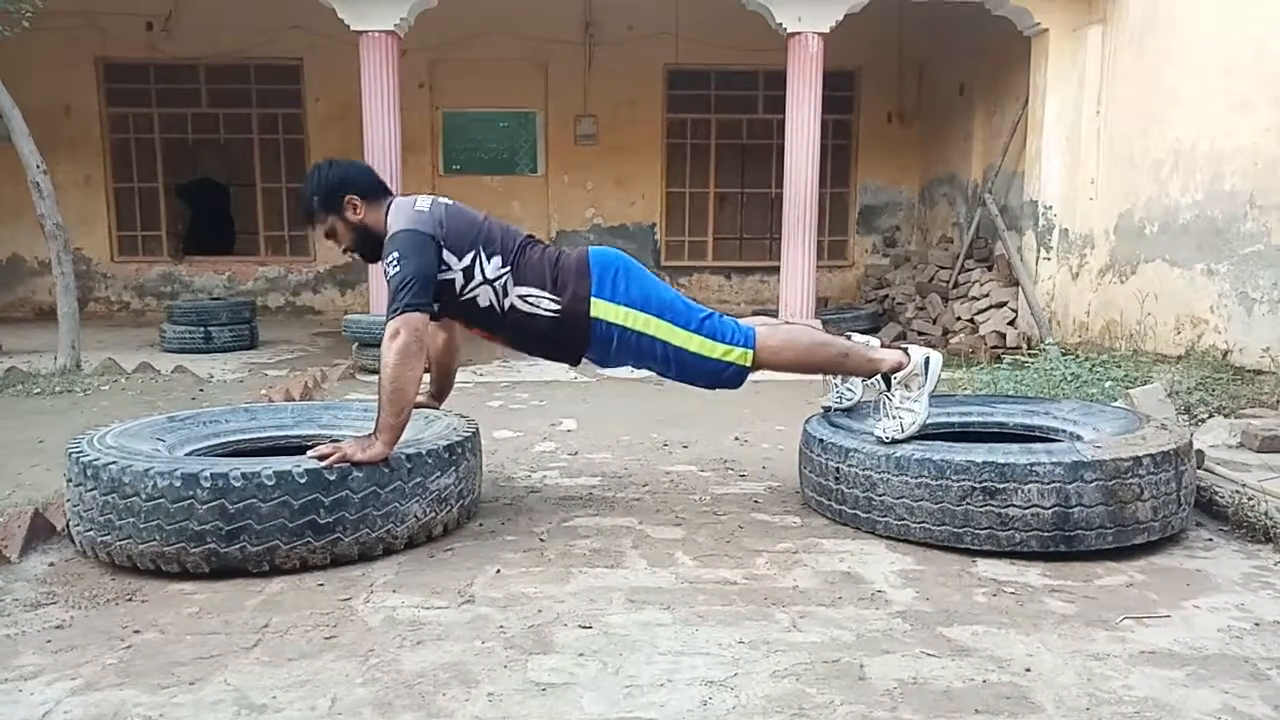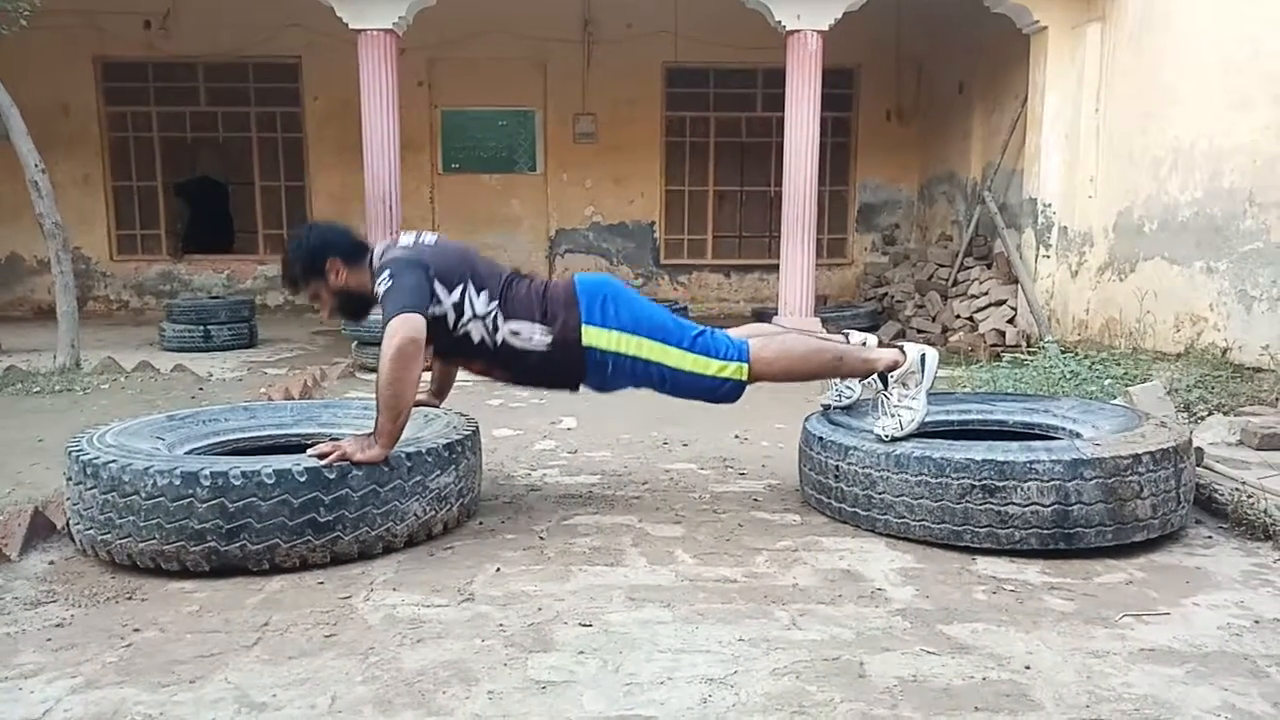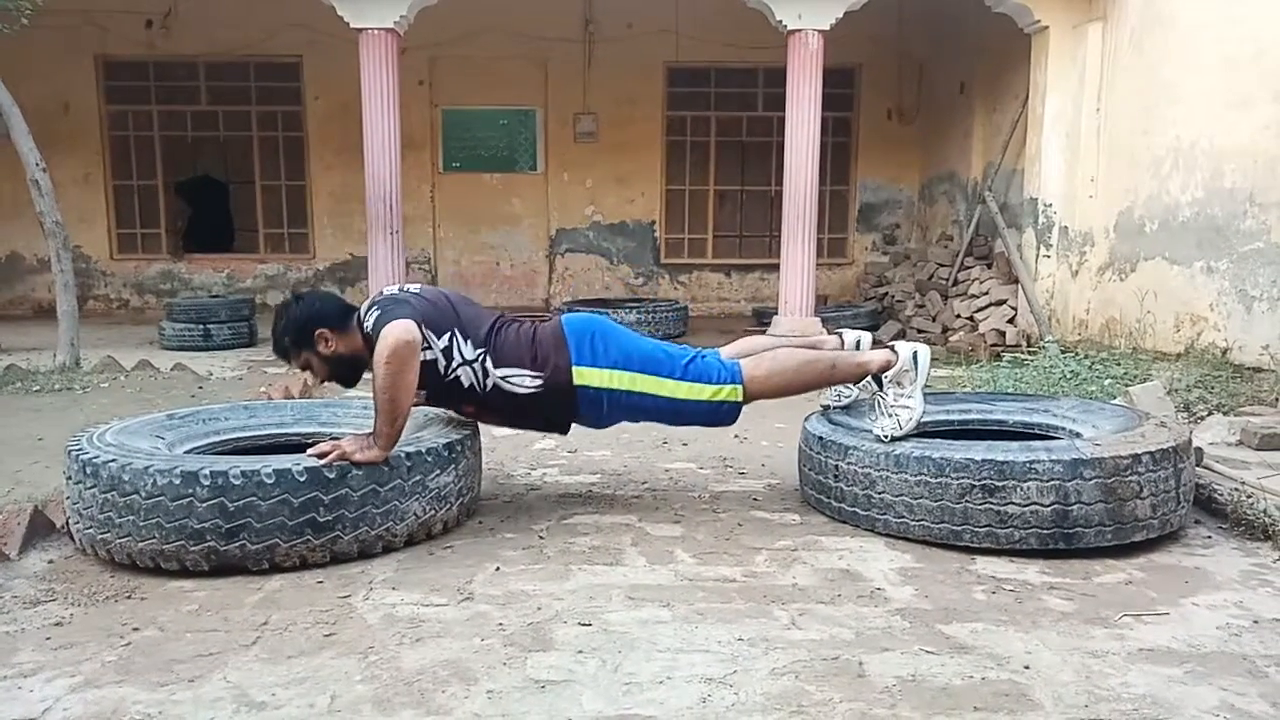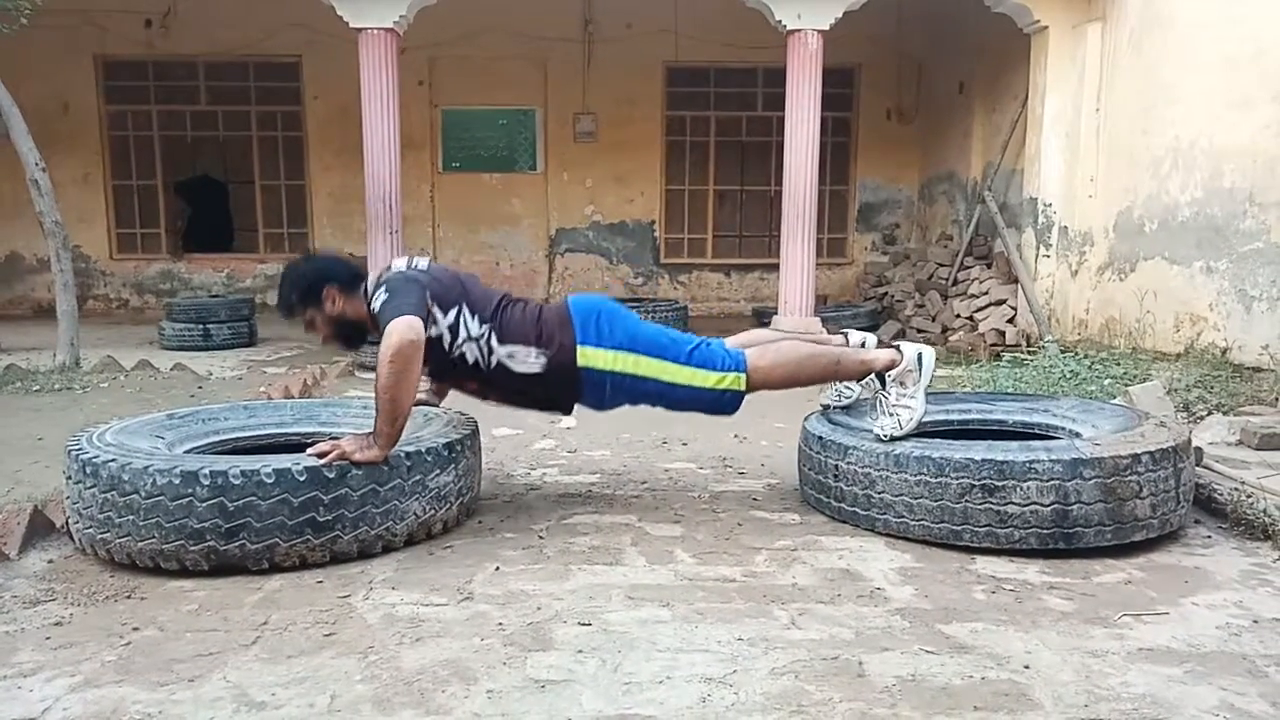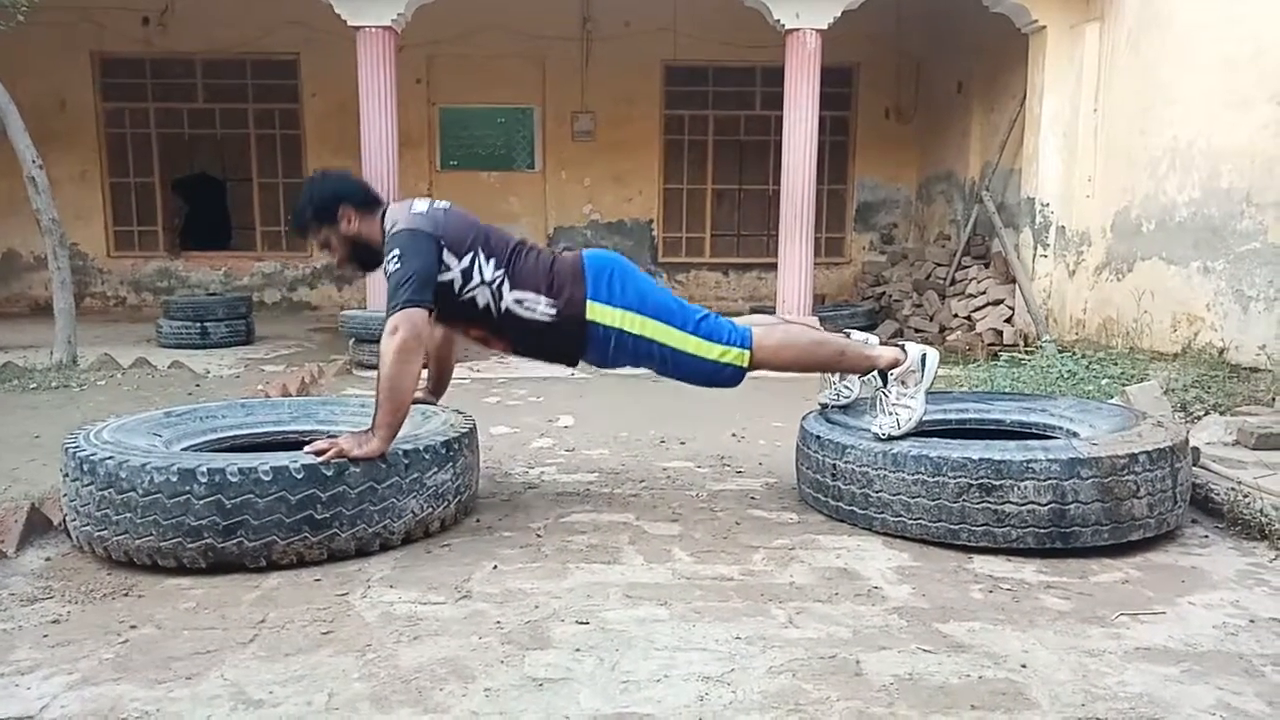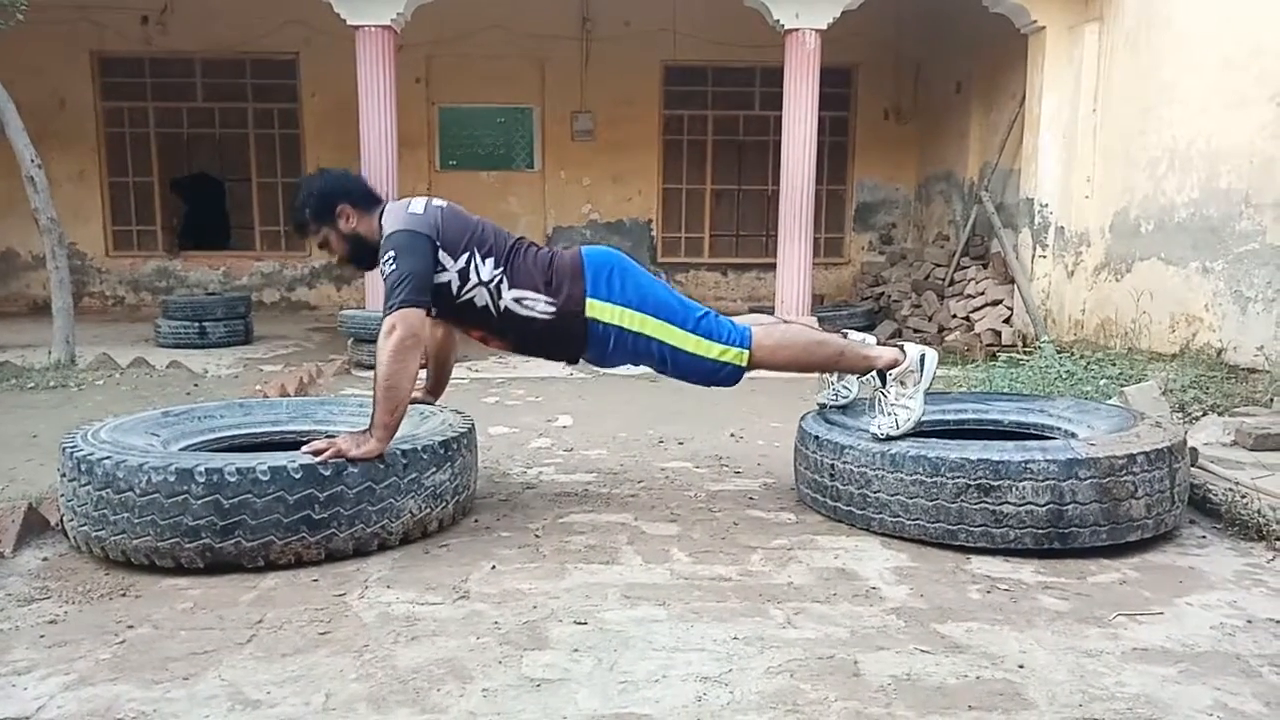
dt=0.2s
person 1, frame 1
left shoulder: (405, 234)
right shoulder: (421, 224)
left elbow: (405, 337)
right elbow: (444, 322)
left wrist: (380, 442)
right wrist: (434, 399)
left hip: (595, 302)
right hip: (590, 294)
left knee: (742, 350)
right knee: (733, 337)
left ankle: (897, 363)
right ankle: (857, 347)
person 1, frame 2
left shoulder: (394, 267)
right shoulder: (413, 261)
left elbow: (405, 341)
left wrist: (380, 440)
right wrist: (431, 397)
left hip: (588, 328)
right hip: (582, 316)
left knee: (739, 361)
right knee: (727, 346)
left ankle: (895, 362)
right ankle: (849, 346)
person 1, frame 3
left shoulder: (379, 313)
right shoulder: (403, 305)
left elbow: (402, 344)
left wrist: (380, 441)
right wrist: (417, 400)
left hip: (579, 367)
right hip: (573, 348)
left knee: (735, 382)
right knee: (720, 364)
left ankle: (888, 361)
right ankle: (843, 345)
person 1, frame 4
left shoulder: (388, 290)
right shoulder: (409, 288)
left elbow: (405, 341)
left wrist: (380, 441)
right wrist: (429, 397)
left hip: (583, 347)
right hip: (577, 333)
left knee: (739, 371)
right knee: (725, 355)
left ankle: (893, 361)
right ankle: (850, 345)
person 1, frame 5
left shoulder: (404, 236)
right shoulder: (419, 228)
left elbow: (406, 332)
right elbow: (444, 317)
left wrist: (379, 437)
right wrist: (432, 394)
left hip: (592, 305)
right hip: (587, 294)
left knee: (739, 349)
right knee: (736, 333)
left ankle: (893, 359)
right ankle: (858, 351)
person 1, frame 6
left shoulder: (401, 234)
right shoulder: (414, 226)
left elbow: (401, 332)
right elbow: (439, 320)
left wrist: (376, 436)
right wrist: (430, 395)
left hip: (592, 299)
right hip: (585, 292)
left knee: (736, 348)
right knee: (729, 335)
left ankle: (892, 360)
right ankle: (851, 346)
